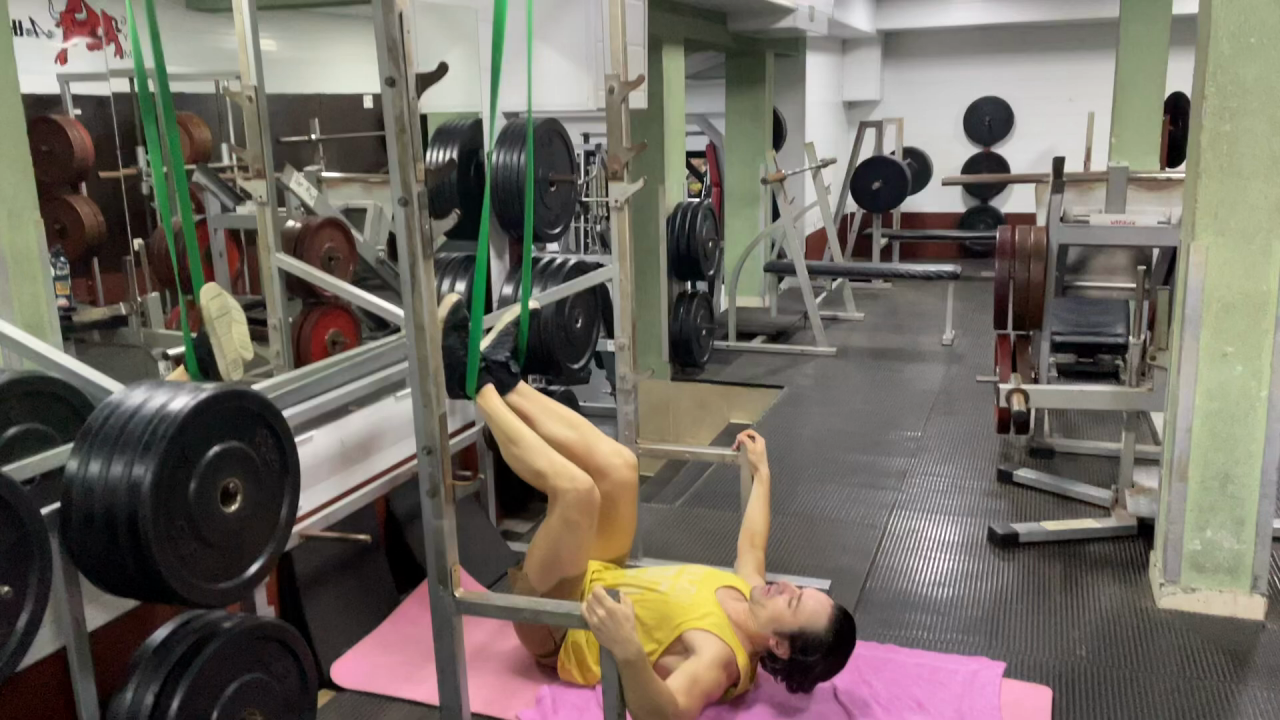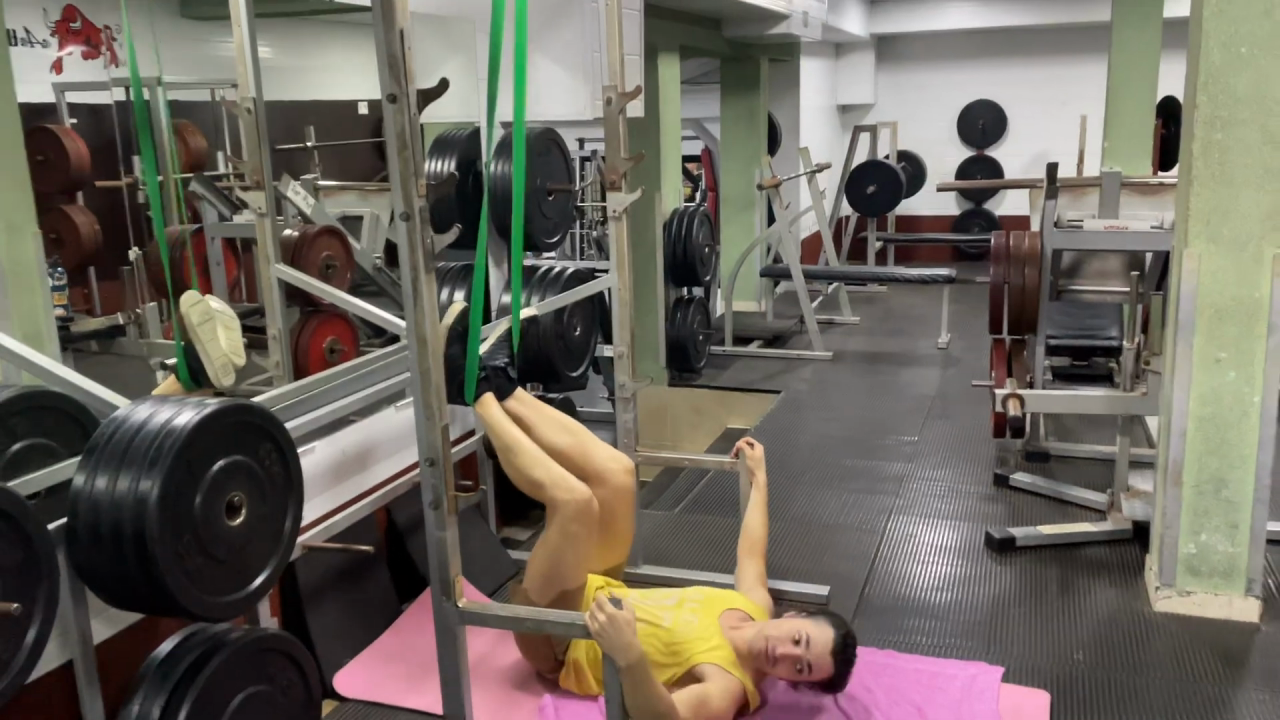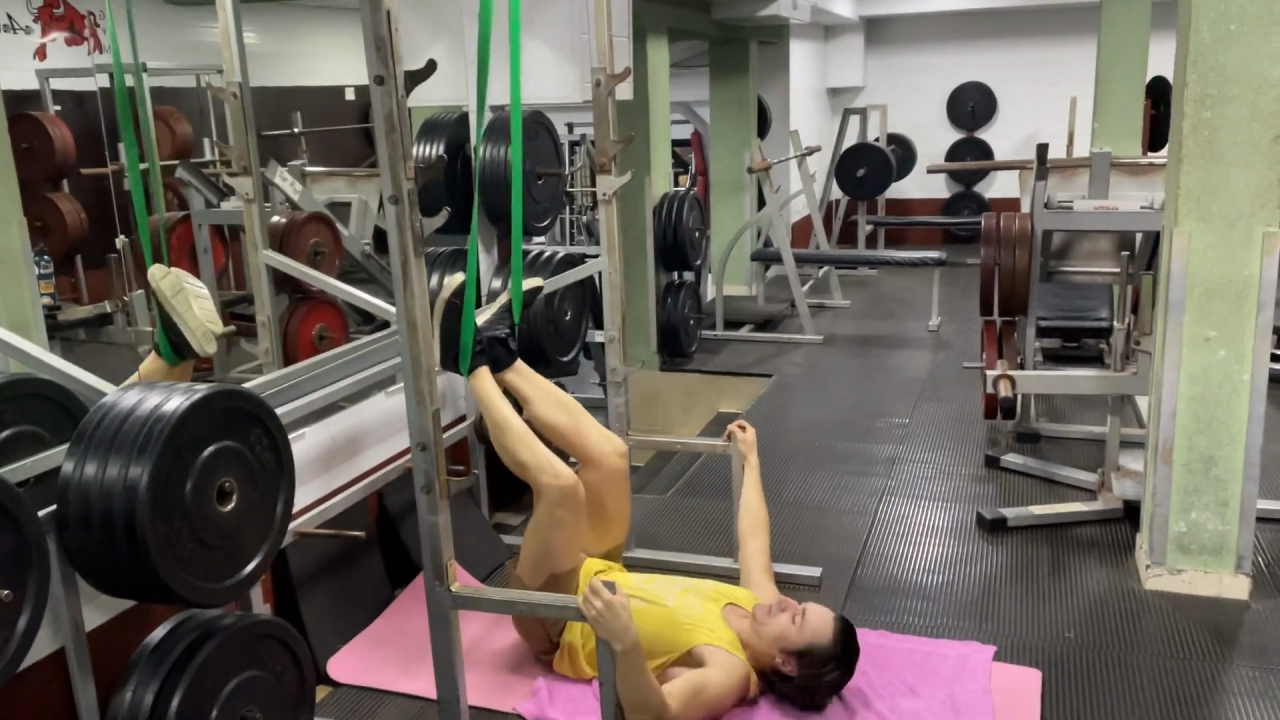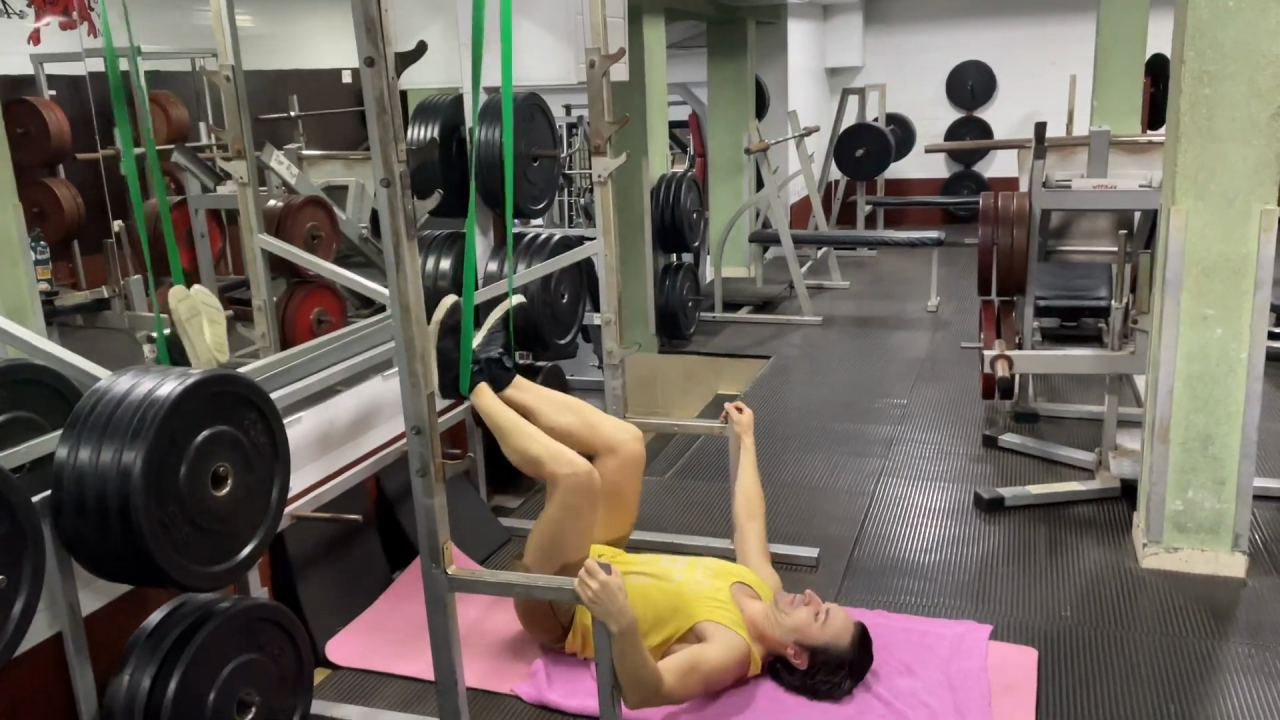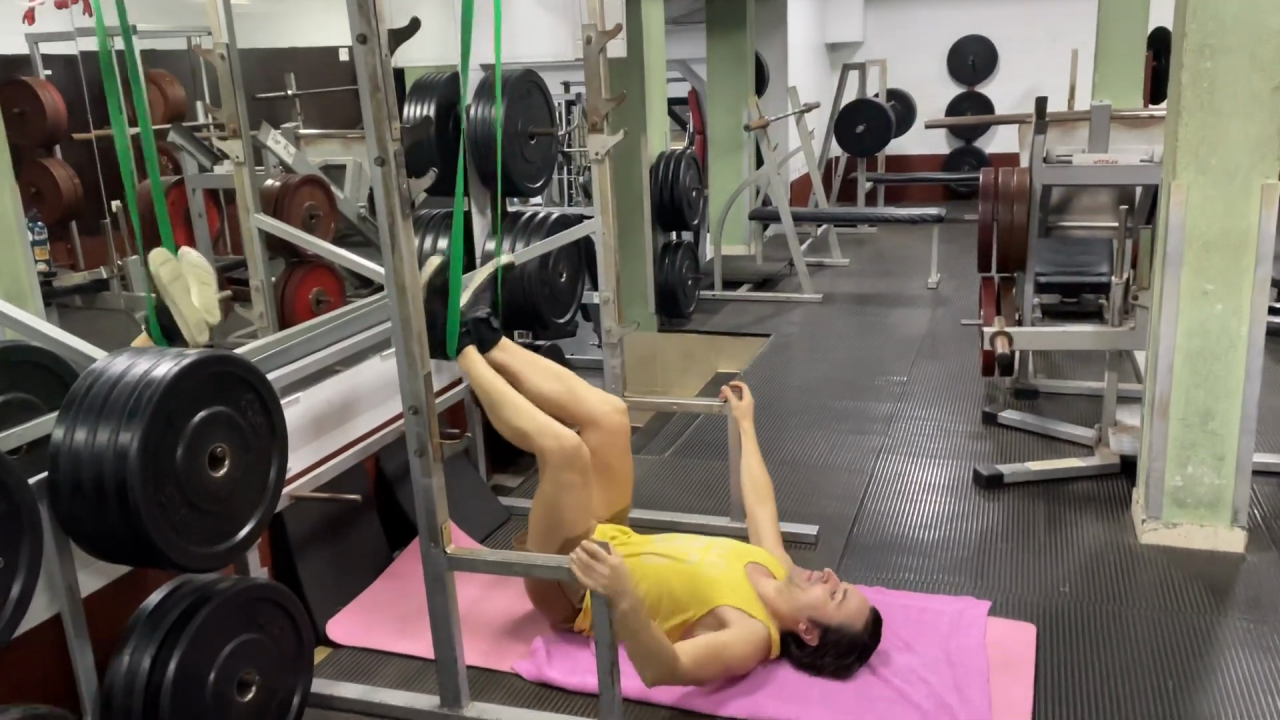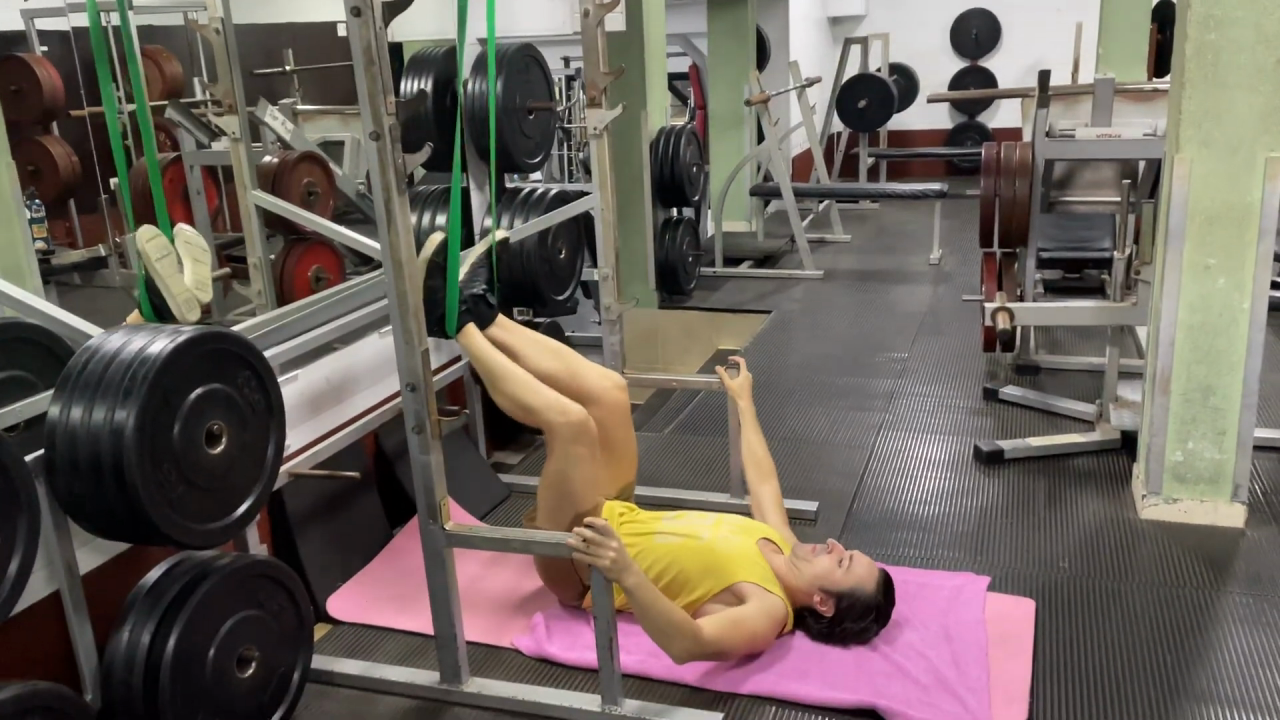
dt=0.4s
person 1, frame 1
left shoulder: (718, 655)
right shoulder: (748, 597)
right elbow: (752, 548)
left wrist: (629, 651)
right wrist: (761, 472)
left hip: (556, 631)
right hip: (593, 580)
left knee: (576, 486)
right knee: (618, 465)
left ankle: (480, 383)
right ankle: (502, 378)
person 1, frame 2
left shoulder: (728, 687)
right shoulder: (754, 608)
right elbow: (751, 557)
left wrist: (629, 656)
right wrist: (759, 479)
left hip: (560, 645)
right hip: (594, 594)
left knee: (574, 497)
right knee: (616, 472)
left ankle: (478, 391)
right ankle: (500, 387)
person 1, frame 3
left shoulder: (730, 672)
right shoulder: (762, 605)
right elbow: (755, 539)
left wrist: (625, 642)
right wrist: (750, 459)
left hip: (558, 626)
right hip: (595, 576)
left knee: (559, 483)
right knee: (607, 454)
left ankle: (477, 366)
right ankle: (499, 356)
person 1, frame 4
left shoulder: (734, 651)
right shoulder: (765, 590)
left elbow: (644, 693)
right elbow: (750, 524)
left wrist: (621, 622)
right wrist: (746, 442)
left hip: (561, 612)
right hip: (595, 563)
left knee: (575, 473)
right knee: (625, 441)
left ankle: (471, 381)
right ankle: (496, 376)
person 1, frame 5
left shoulder: (754, 632)
right shoulder: (778, 573)
left elbow: (662, 669)
right elbow: (761, 506)
left wrist: (622, 598)
right wrist: (746, 425)
left hip: (574, 590)
right hip: (606, 544)
left knee: (562, 445)
right knee: (608, 414)
left ankle: (461, 344)
right ankle: (482, 338)
person 1, frame 6
left shoulder: (768, 610)
right shoulder: (782, 548)
left elbow: (687, 644)
right elbow: (764, 481)
left wrist: (626, 575)
right wrist: (744, 401)
left hip: (579, 564)
right hip: (614, 520)
left knee: (570, 420)
right knee: (607, 391)
left ankle: (461, 324)
right ankle: (481, 317)
